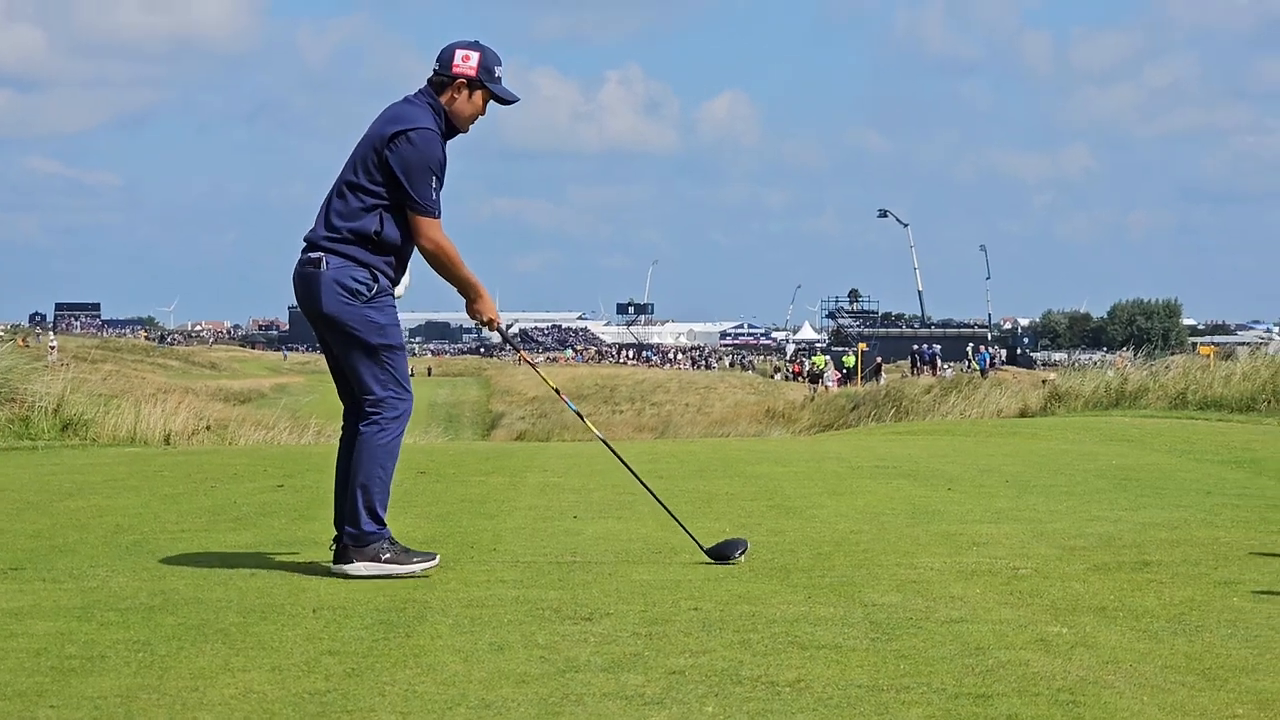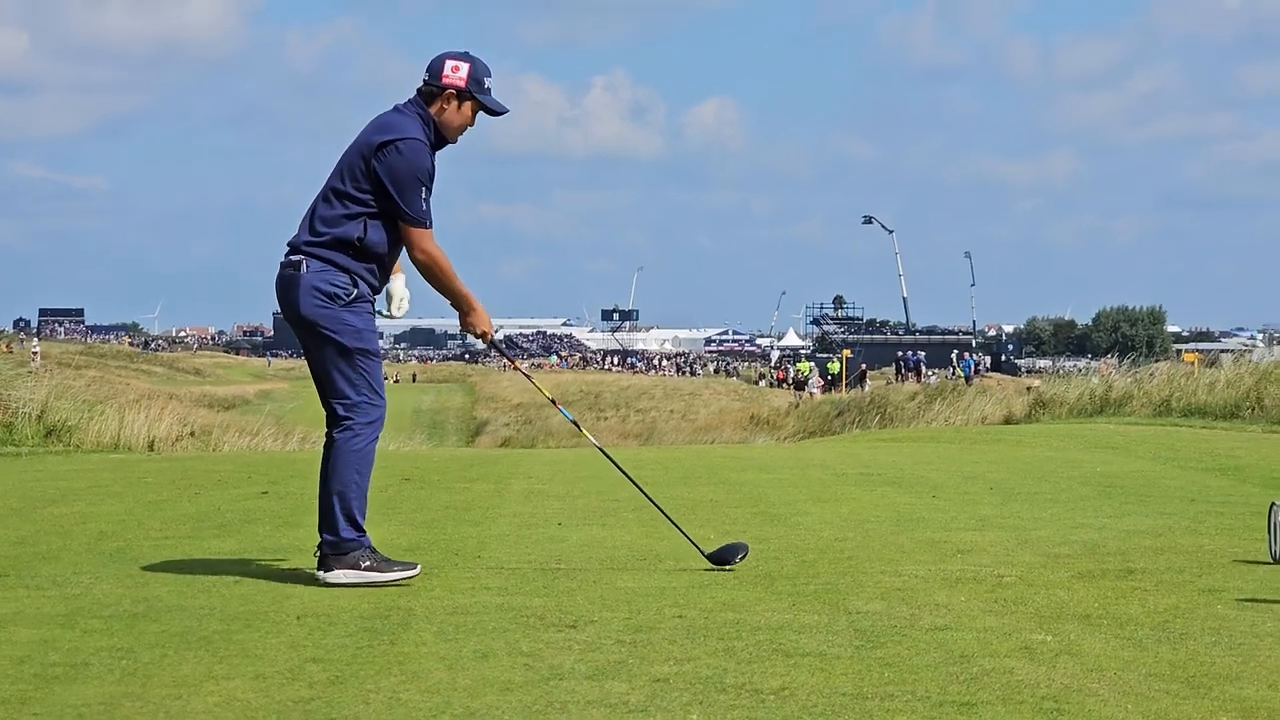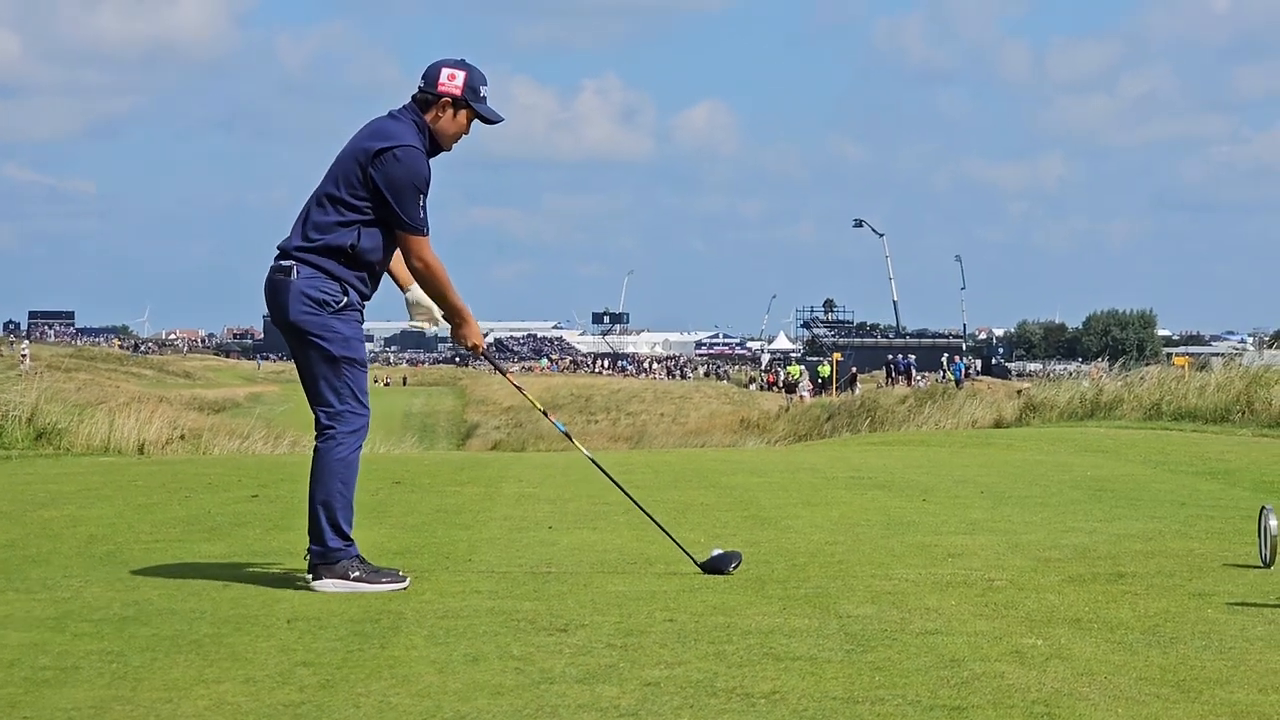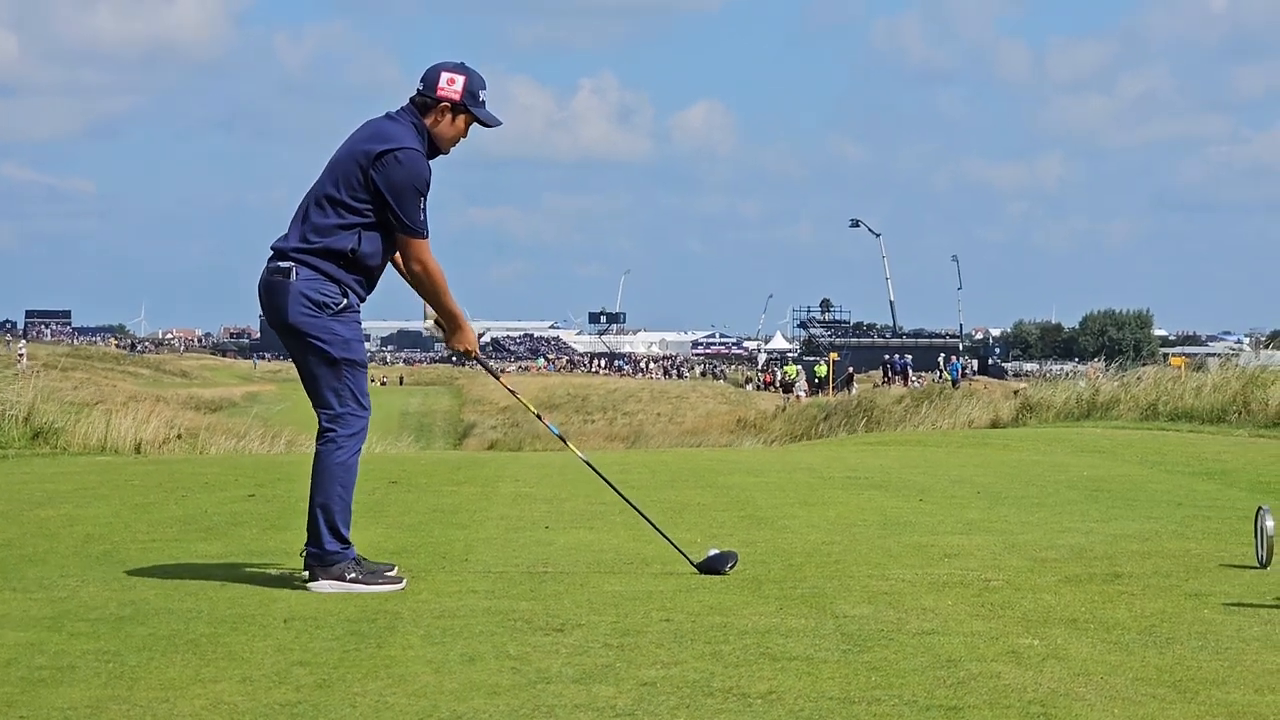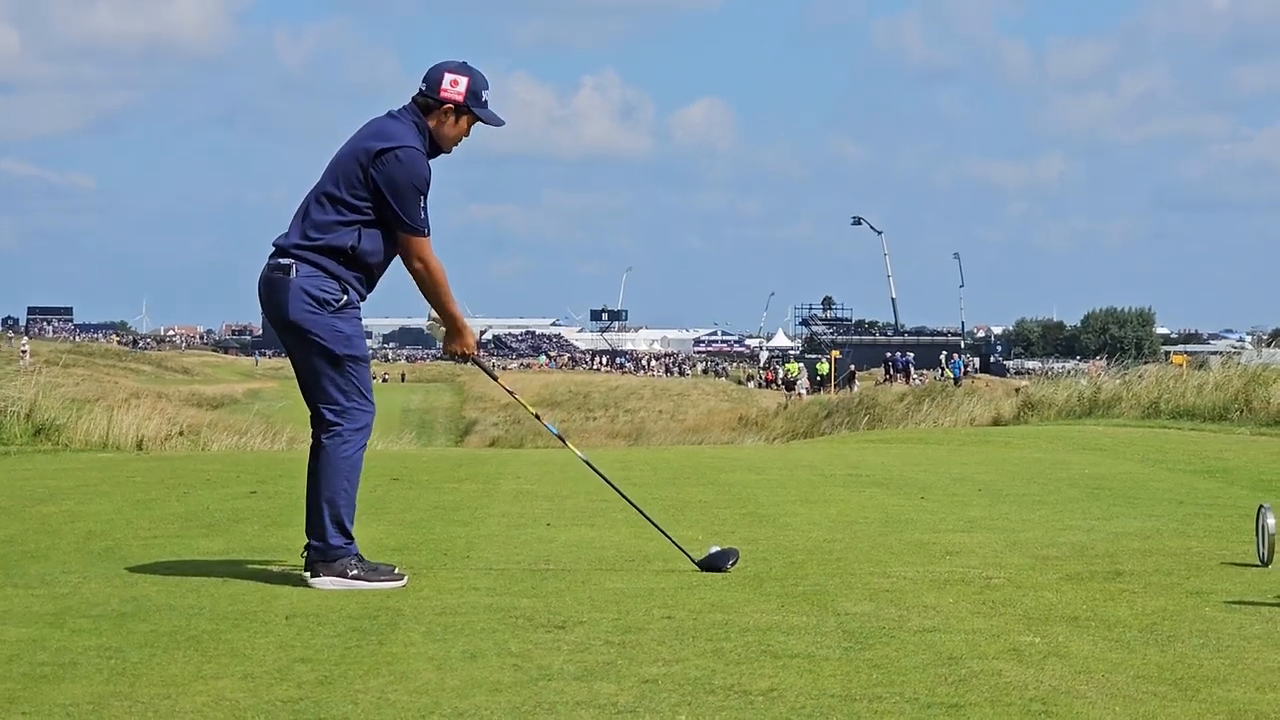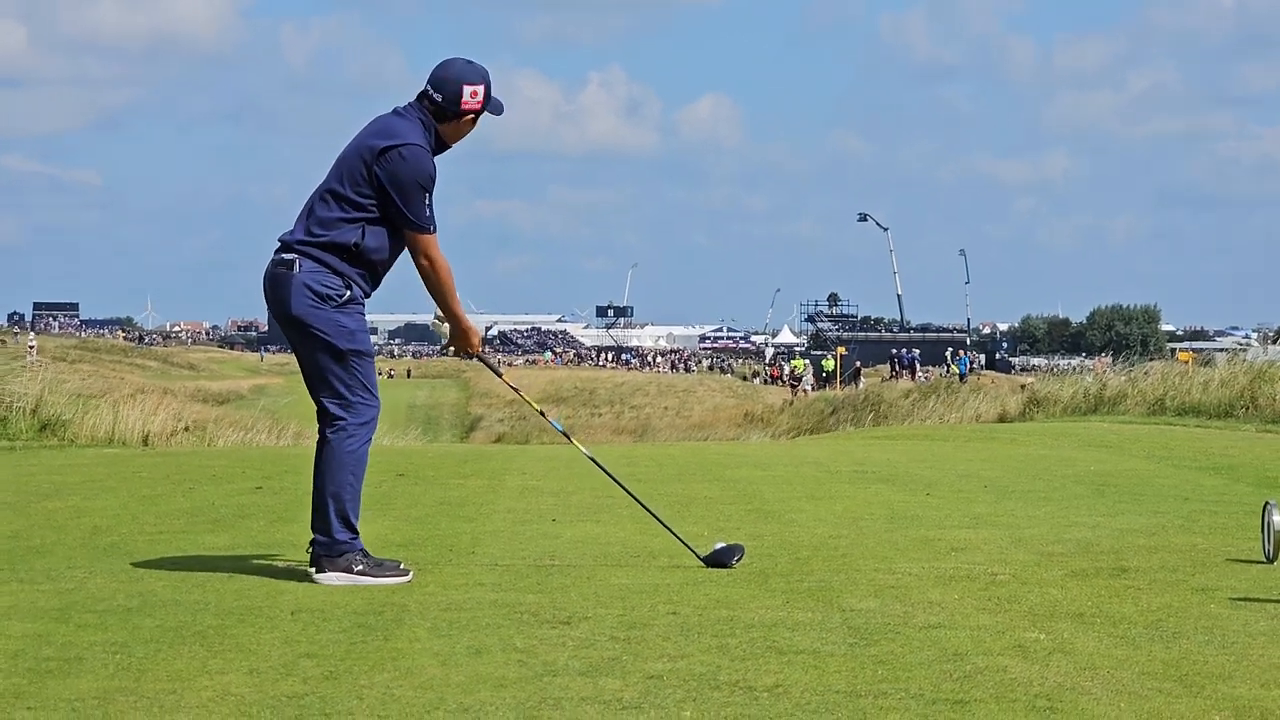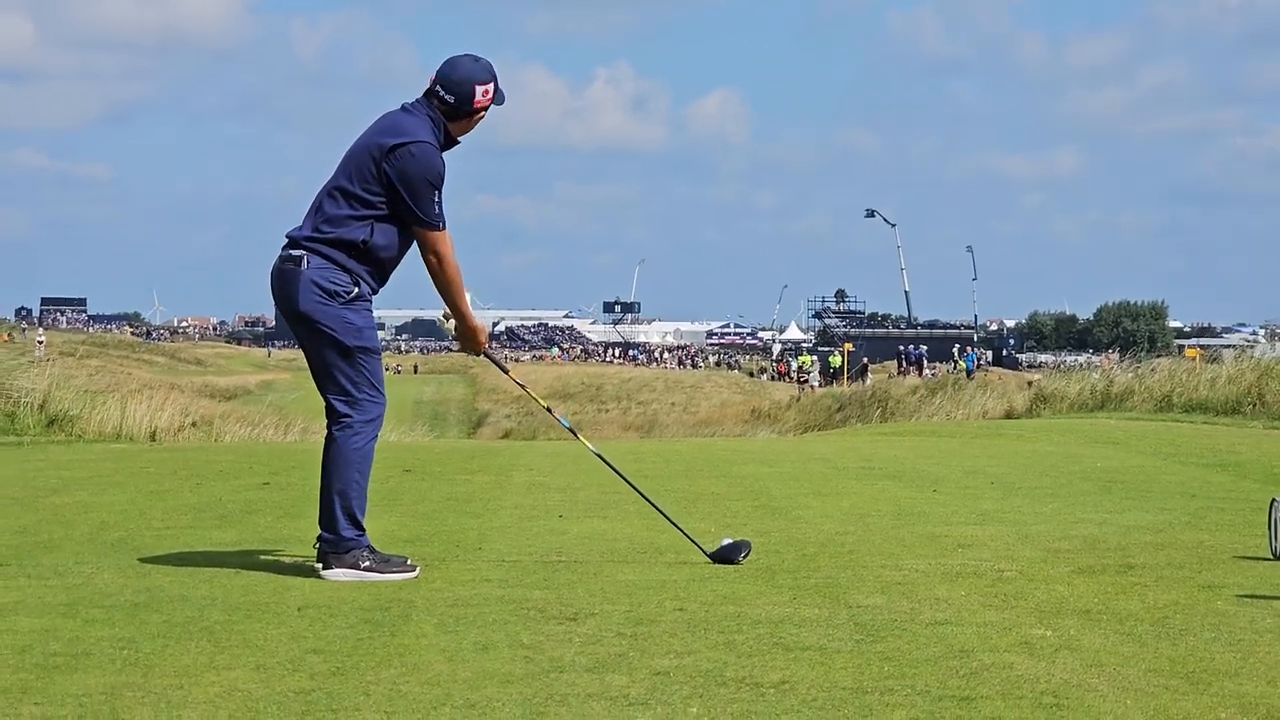
dt=0.2s
person 1, frame 1
left shoulder: (408, 117)
right shoulder: (418, 135)
right elbow: (430, 237)
left wrist: (395, 259)
right wrist: (476, 294)
left hip: (328, 276)
right hip: (350, 280)
left knee: (365, 409)
right knee: (389, 404)
left ankle: (351, 541)
right ankle: (367, 540)
person 1, frame 2
left shoulder: (397, 129)
right shoulder: (406, 146)
right elbow: (422, 249)
left wrist: (392, 278)
right wrist: (469, 307)
left hip: (314, 282)
right hip: (331, 285)
left knee: (350, 414)
right knee: (362, 411)
left ankle: (337, 548)
right ankle: (346, 550)
person 1, frame 3
left shoulder: (389, 132)
right shoulder: (403, 153)
right elbow: (420, 255)
left wrist: (412, 291)
right wrist: (463, 319)
left hip: (302, 286)
right hip: (321, 291)
left knee: (340, 420)
right knee: (346, 419)
left ankle: (329, 551)
right ankle: (335, 560)
person 1, frame 4
left shoulder: (386, 133)
right shoulder: (403, 155)
left elbow: (399, 248)
right elbow: (420, 259)
left wrist: (433, 304)
right wrist: (458, 324)
left hip: (295, 287)
right hip: (318, 293)
left knee: (341, 421)
right knee: (346, 421)
left ankle: (326, 551)
right ankle: (332, 562)
person 1, frame 5
left shoulder: (391, 132)
right shoulder: (403, 153)
left elbow: (411, 250)
right elbow: (420, 258)
left wrist: (445, 314)
right wrist: (457, 325)
left hip: (295, 284)
right hip: (317, 289)
left knee: (336, 419)
right knee: (350, 417)
left ankle: (324, 549)
right ankle: (334, 557)
person 1, frame 6
left shoulder: (398, 130)
right shoulder: (407, 152)
left elbow: (423, 241)
right elbow: (427, 255)
left wrist: (451, 312)
right wrist: (460, 324)
left hip: (301, 281)
right hip: (322, 286)
left knee: (342, 414)
right knee: (354, 413)
left ankle: (330, 545)
right ankle: (339, 553)
person 1, frame 7
left shoulder: (407, 125)
right shoulder: (417, 149)
left elbow: (436, 229)
right elbow: (436, 252)
left wrist: (463, 303)
right wrist: (468, 323)
left hip: (309, 277)
right hip: (330, 282)
left knee: (350, 410)
right knee: (361, 409)
left ankle: (338, 540)
right ankle: (345, 549)
